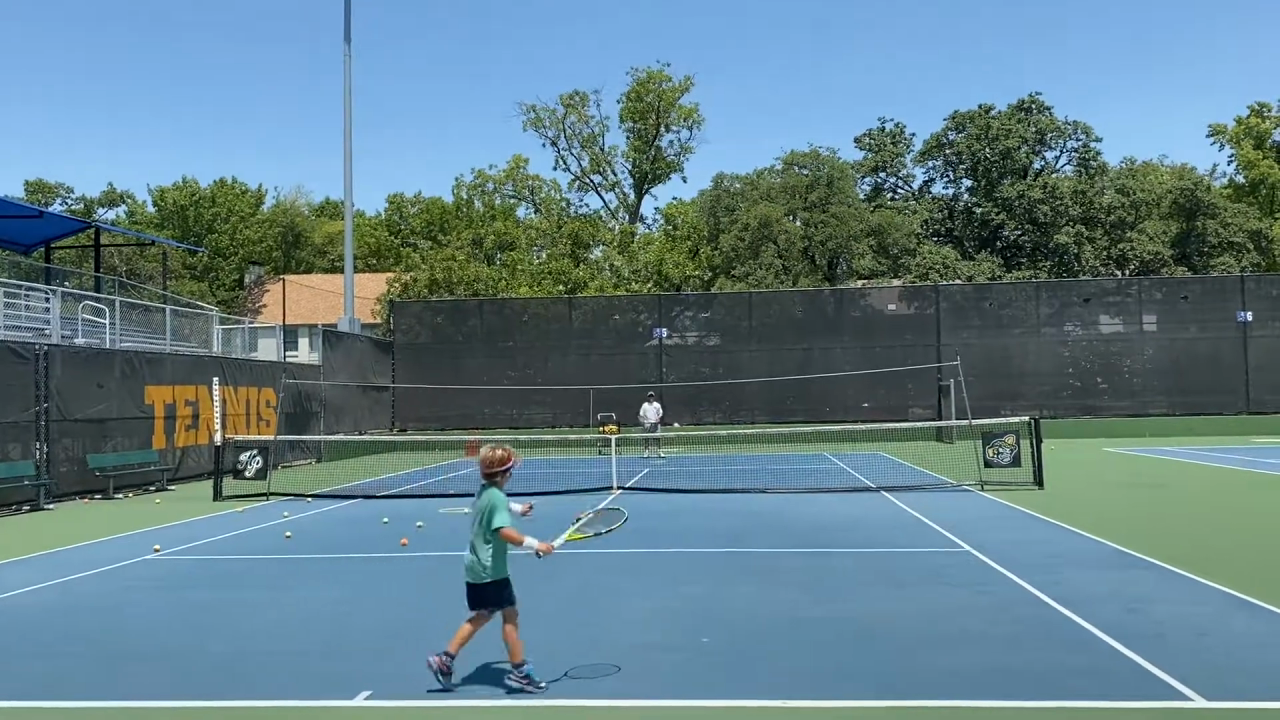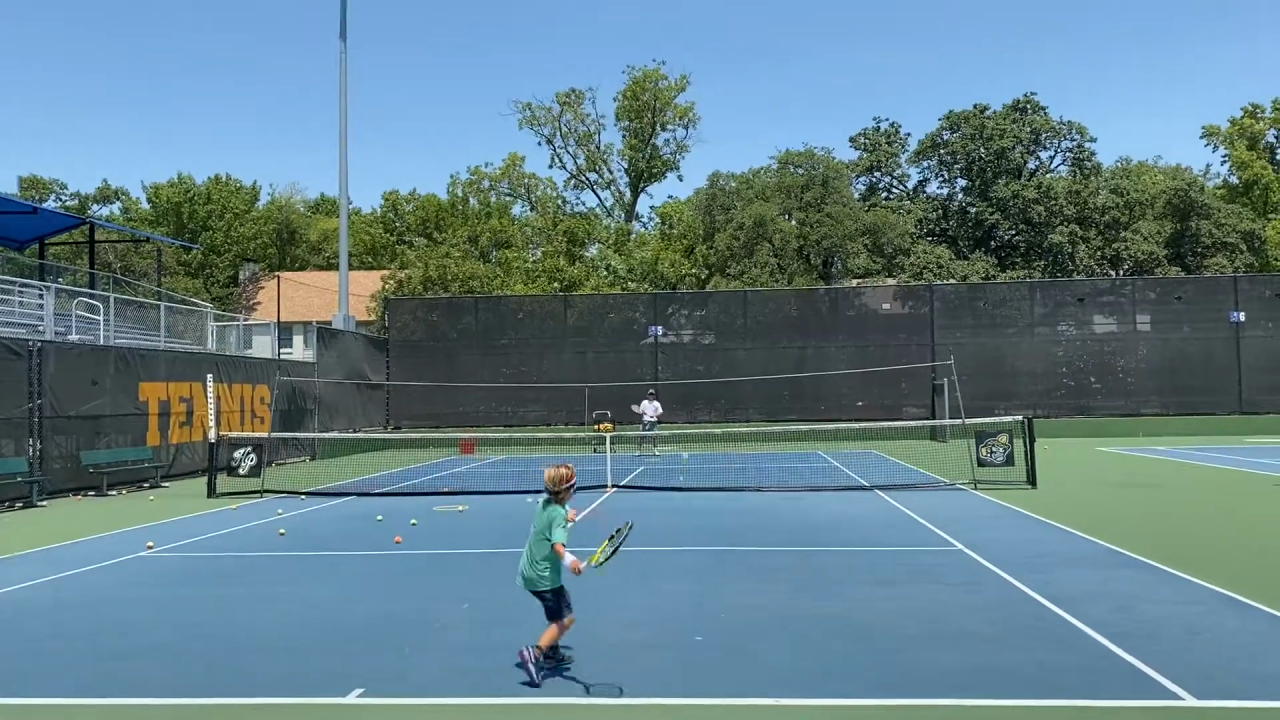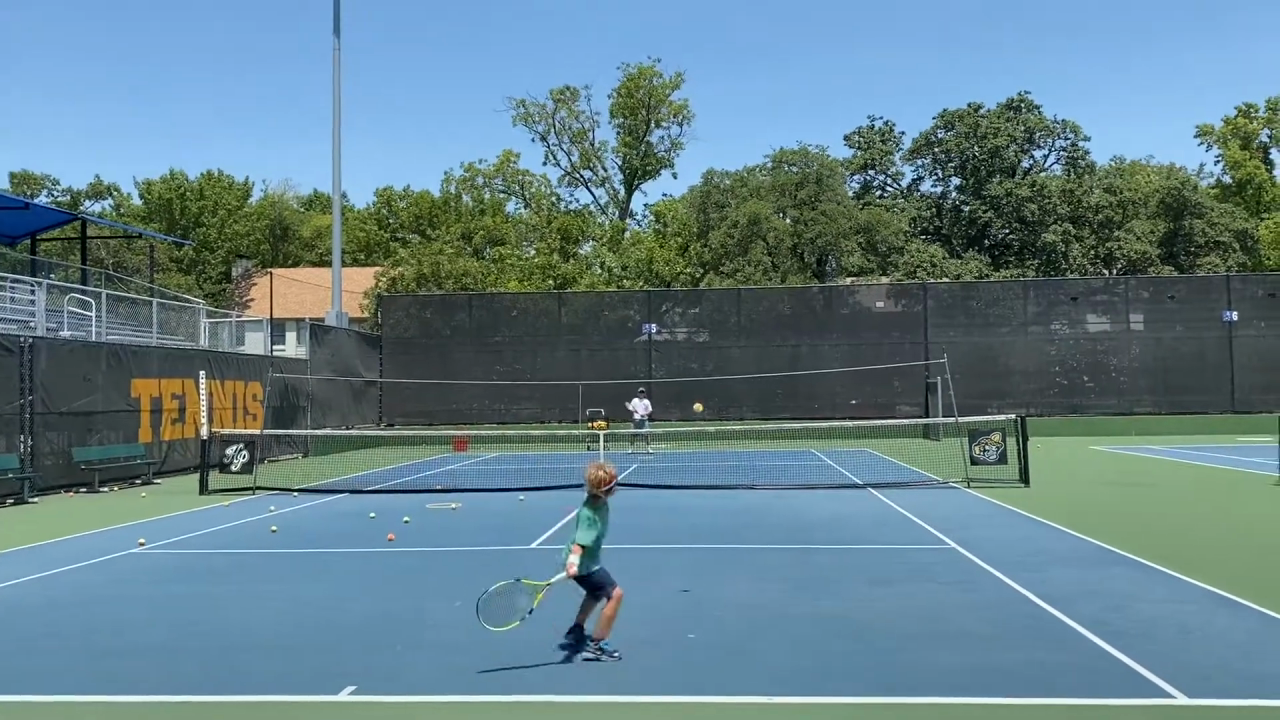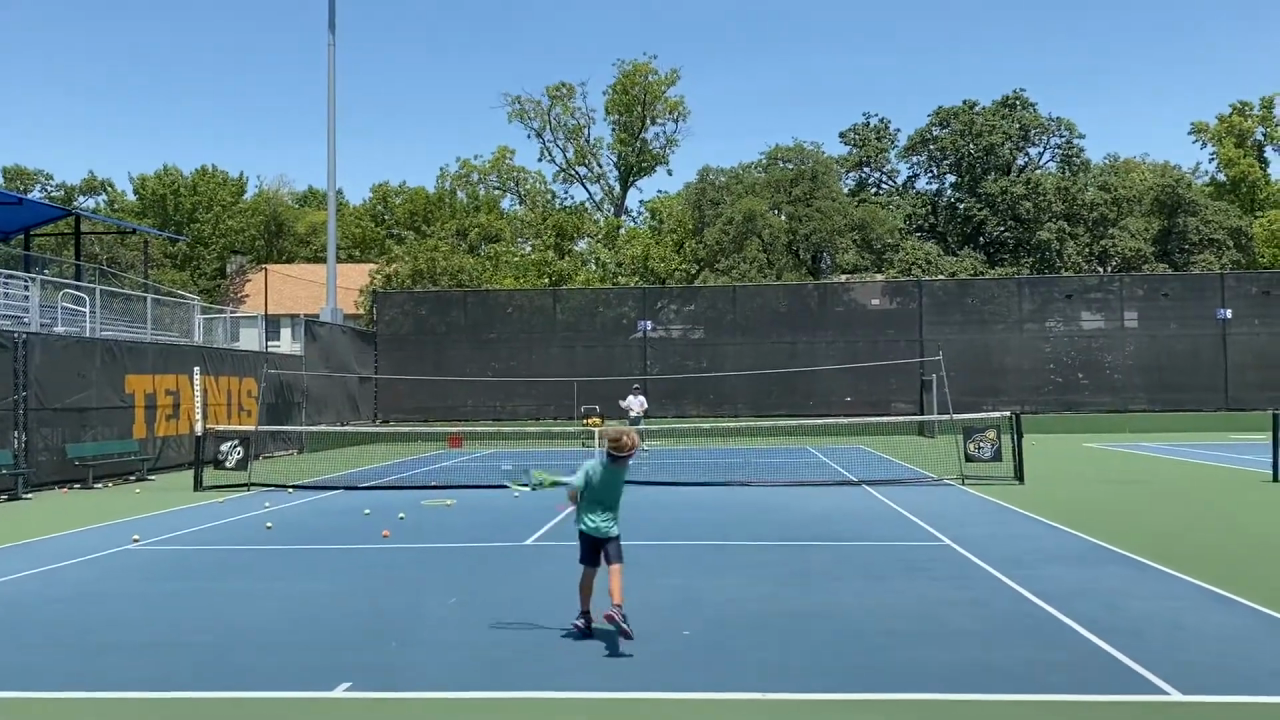
dt=0.4s
person 1, frame 1
left shoulder: (483, 491)
right shoulder: (497, 497)
right elbow: (503, 531)
left wrist: (518, 509)
right wrist: (534, 543)
left hip: (475, 566)
right hip: (491, 570)
left knee: (482, 614)
right knee: (510, 614)
left ankle: (445, 660)
right ankle: (519, 672)
person 1, frame 2
left shoulder: (546, 502)
right shoulder: (558, 515)
right elbow: (557, 546)
left wrist: (567, 513)
right wrist: (570, 560)
left hip: (529, 571)
right hip: (543, 576)
left knee: (562, 600)
right knee: (565, 619)
left ankle: (551, 653)
right ankle: (535, 652)
person 1, frame 3
left shoulder: (598, 501)
right shoulder: (590, 515)
right elbow: (579, 544)
right wrist: (573, 562)
left hip: (588, 563)
right hip: (585, 565)
left knee: (598, 592)
right knee: (615, 594)
left ankle: (577, 630)
right ankle: (596, 645)
person 1, frame 4
left shoulder: (590, 466)
right shoulder: (623, 469)
left elbow: (573, 494)
left wrist: (581, 507)
left hip: (587, 526)
right hip: (609, 528)
left knee: (589, 570)
right knee: (615, 569)
left ankle: (584, 617)
right ankle: (617, 609)
